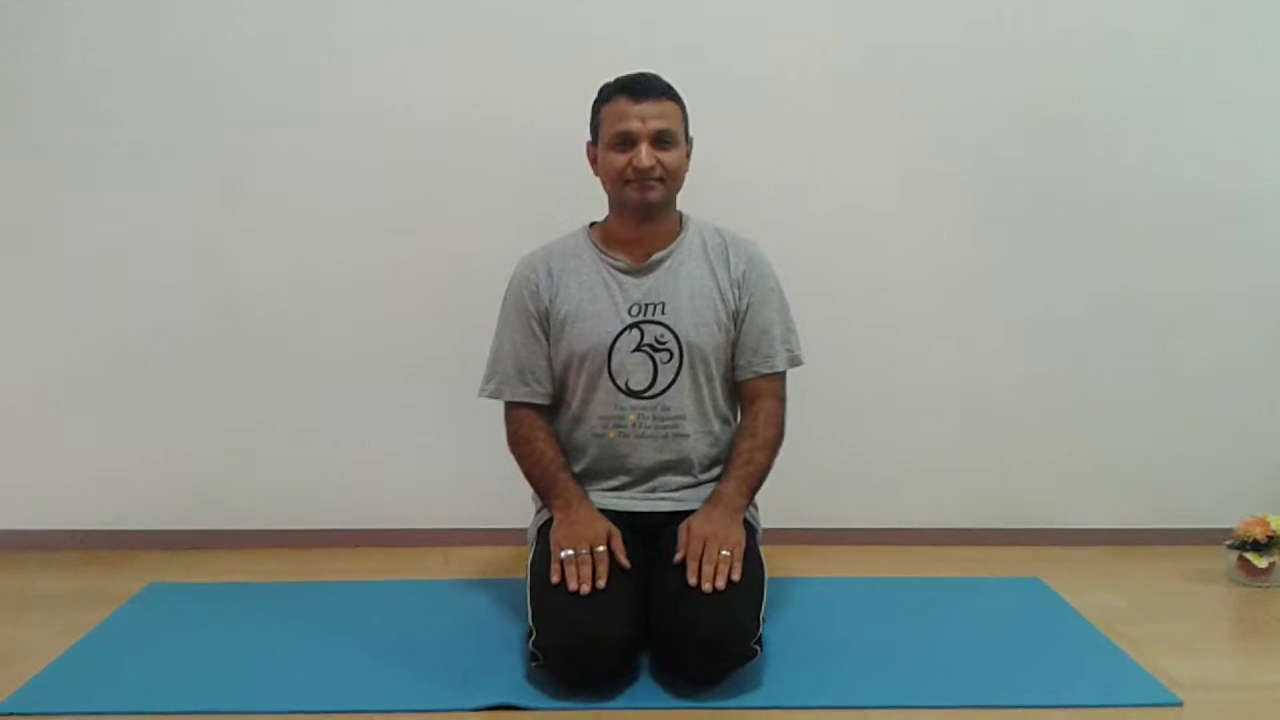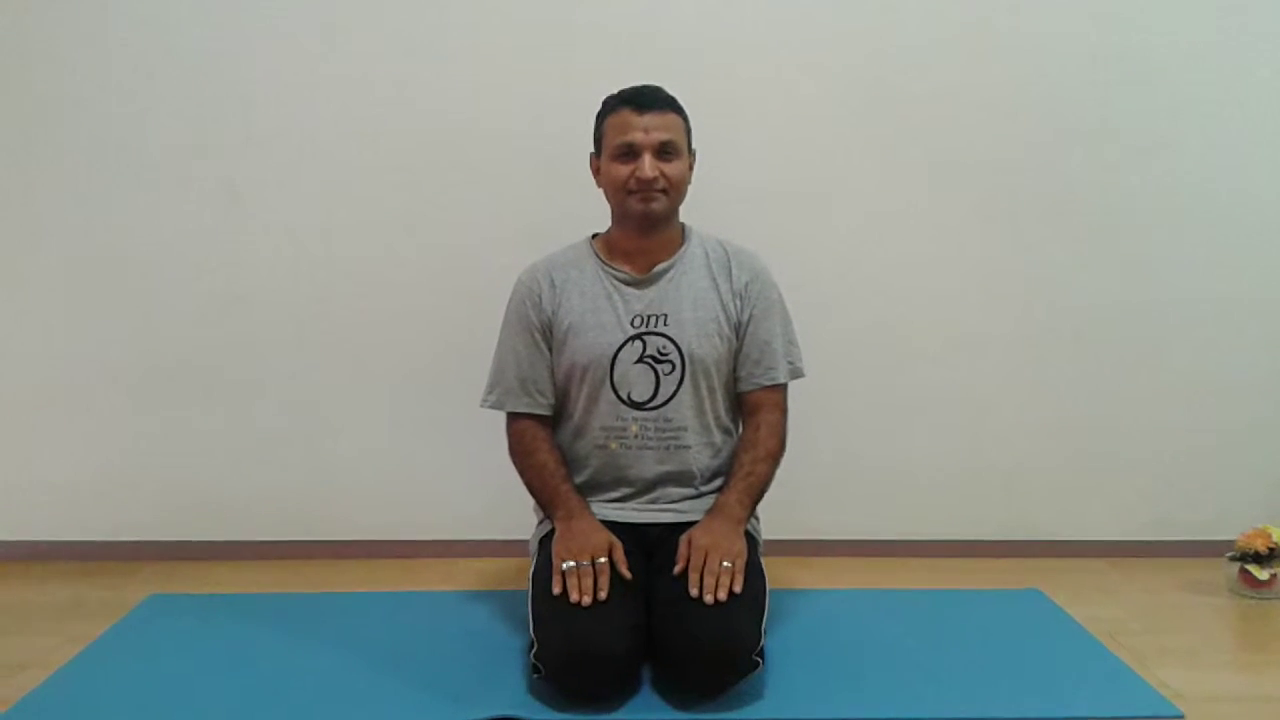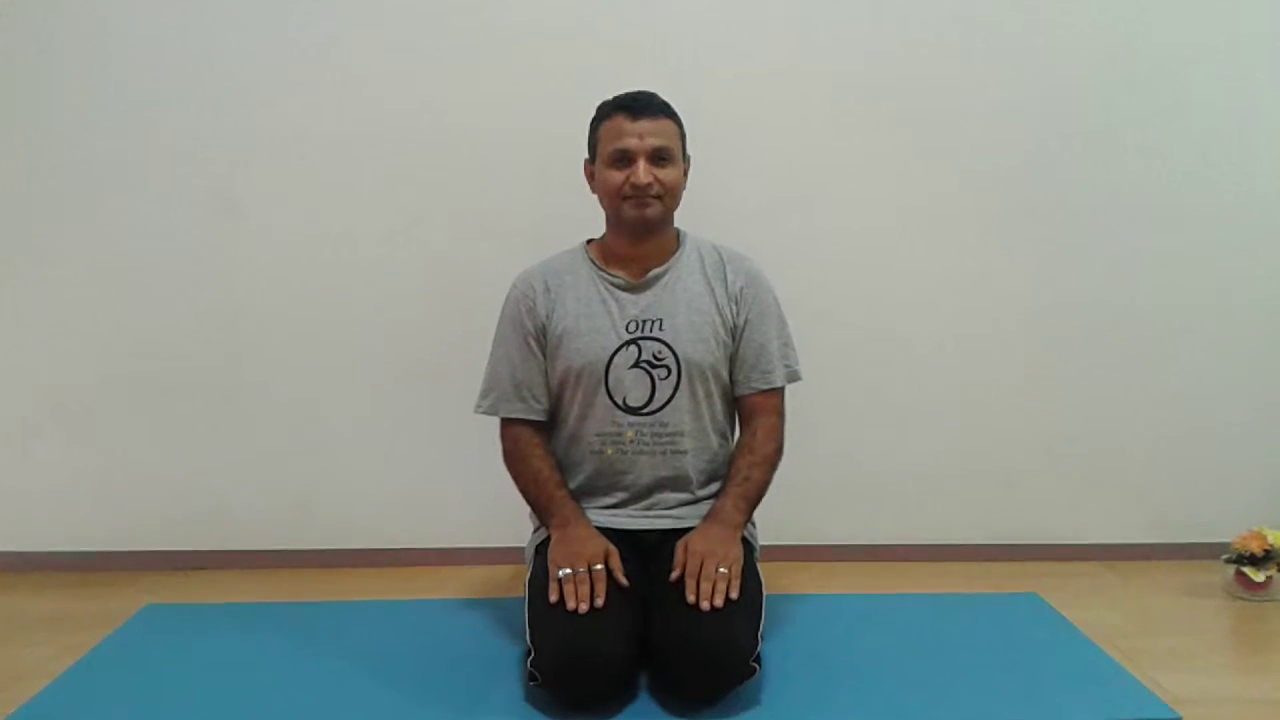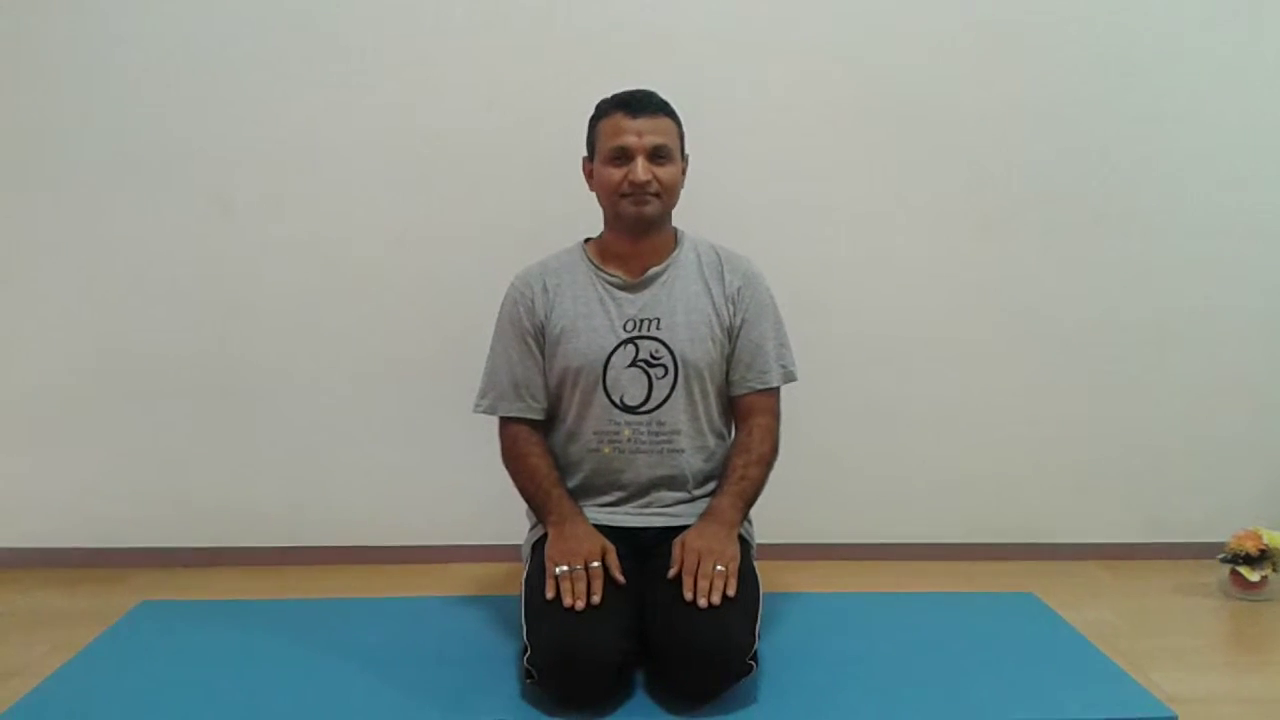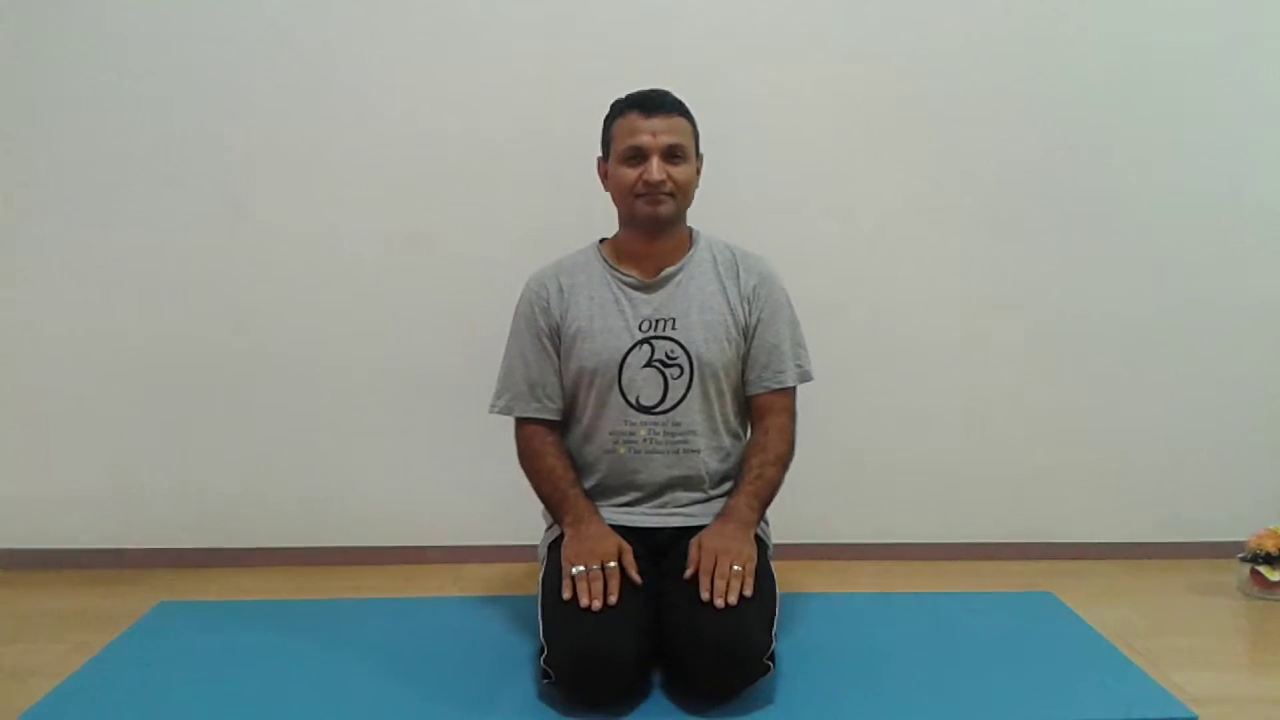
dt=1s
person 1, frame 1
left shoulder: (738, 264)
right shoulder: (543, 274)
left elbow: (763, 402)
right elbow: (525, 412)
left wrist: (726, 507)
right wrist: (570, 507)
left hip: (705, 503)
right hip: (586, 506)
left knee: (713, 647)
right knee: (580, 653)
left ankle: (662, 593)
right ankle: (624, 593)
person 1, frame 2
left shoulder: (740, 276)
right shoulder: (546, 285)
left elbow: (765, 412)
right elbow: (527, 421)
left wrist: (728, 517)
right wrist: (572, 518)
left hip: (706, 515)
right hip: (587, 517)
left knee: (715, 657)
right knee: (582, 665)
left ankle: (665, 604)
right ankle: (627, 605)
person 1, frame 3
left shoulder: (735, 280)
right shoulder: (540, 291)
left elbow: (763, 418)
right elbow: (521, 428)
left wrist: (725, 522)
right wrist: (568, 526)
left hip: (703, 520)
right hip: (583, 524)
left knee: (711, 664)
right knee: (579, 672)
left ankle: (662, 613)
right ankle: (625, 613)
person 1, frame 4
left shoulder: (733, 280)
right shoulder: (539, 289)
left elbow: (758, 416)
right elbow: (519, 426)
left wrist: (721, 520)
right wrist: (565, 522)
left hip: (699, 518)
right hip: (580, 521)
left knee: (707, 662)
right knee: (576, 670)
left ankle: (658, 612)
right ankle: (618, 612)
person 1, frame 5
left shoulder: (748, 280)
right shoulder: (553, 290)
left elbow: (774, 416)
right elbow: (536, 427)
left wrist: (739, 521)
right wrist: (581, 523)
left hip: (716, 519)
right hip: (597, 522)
left knee: (727, 661)
right knee: (592, 669)
left ankle: (674, 613)
right ankle: (638, 614)
